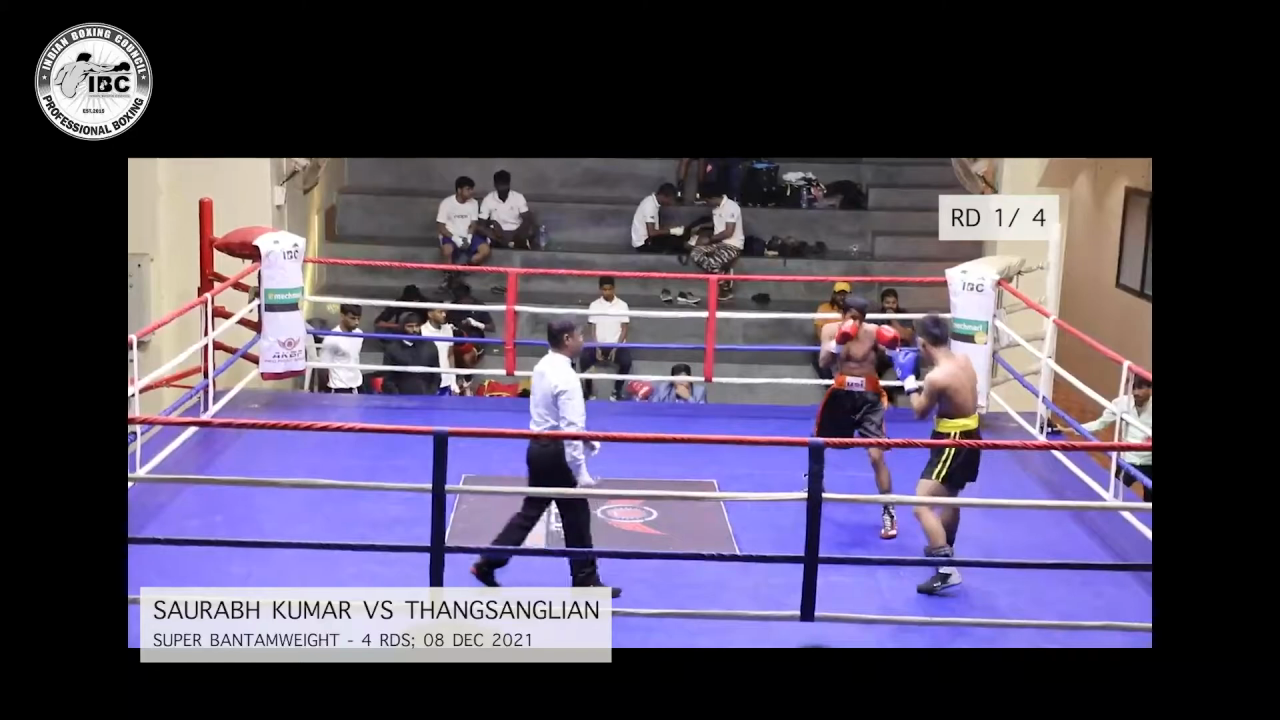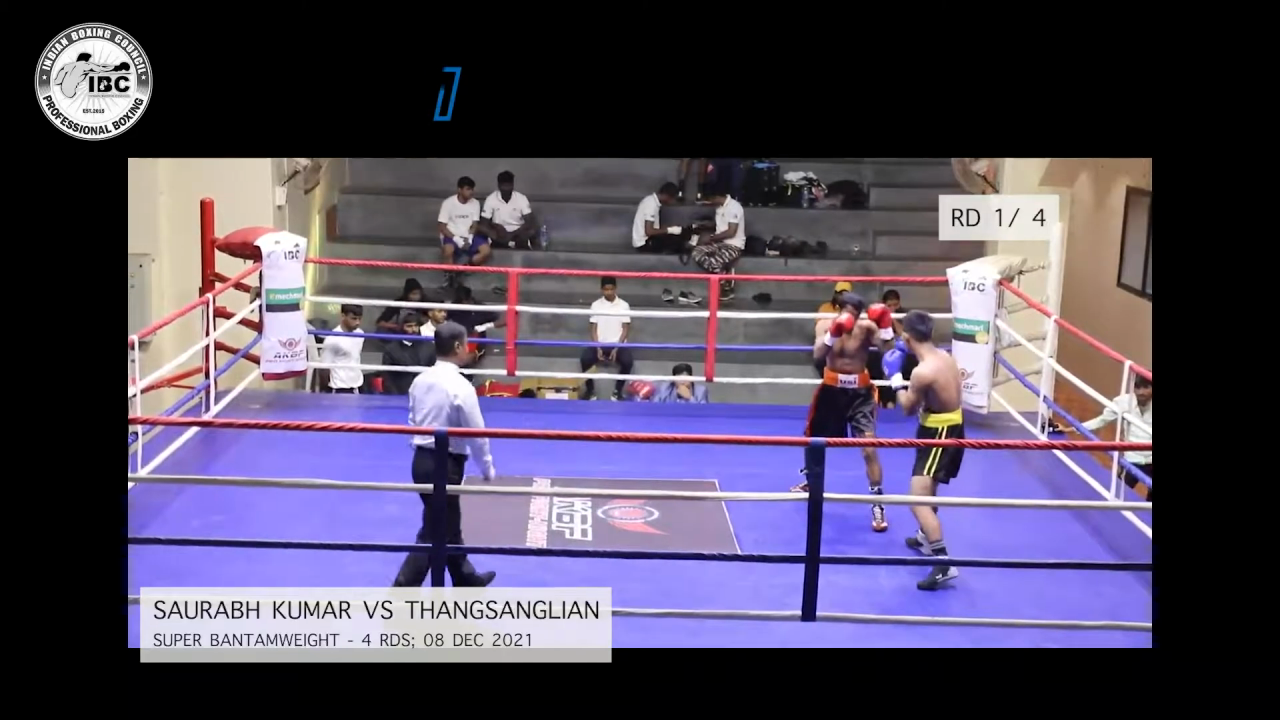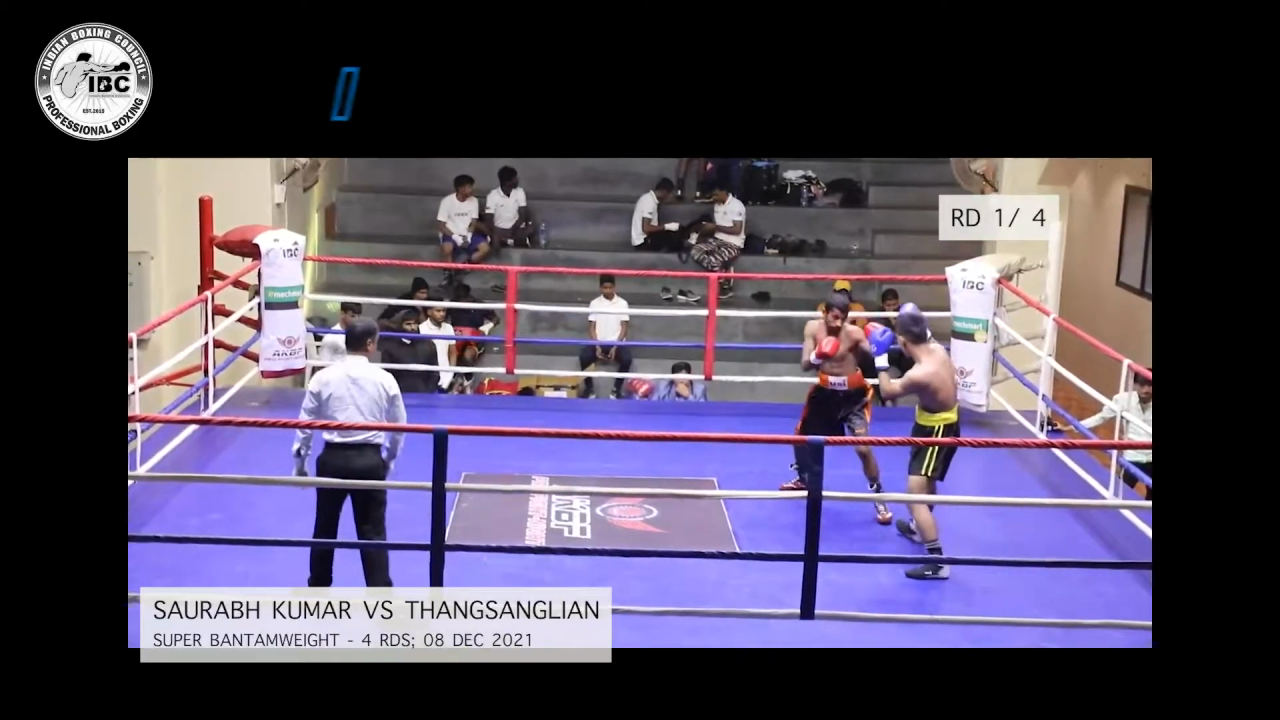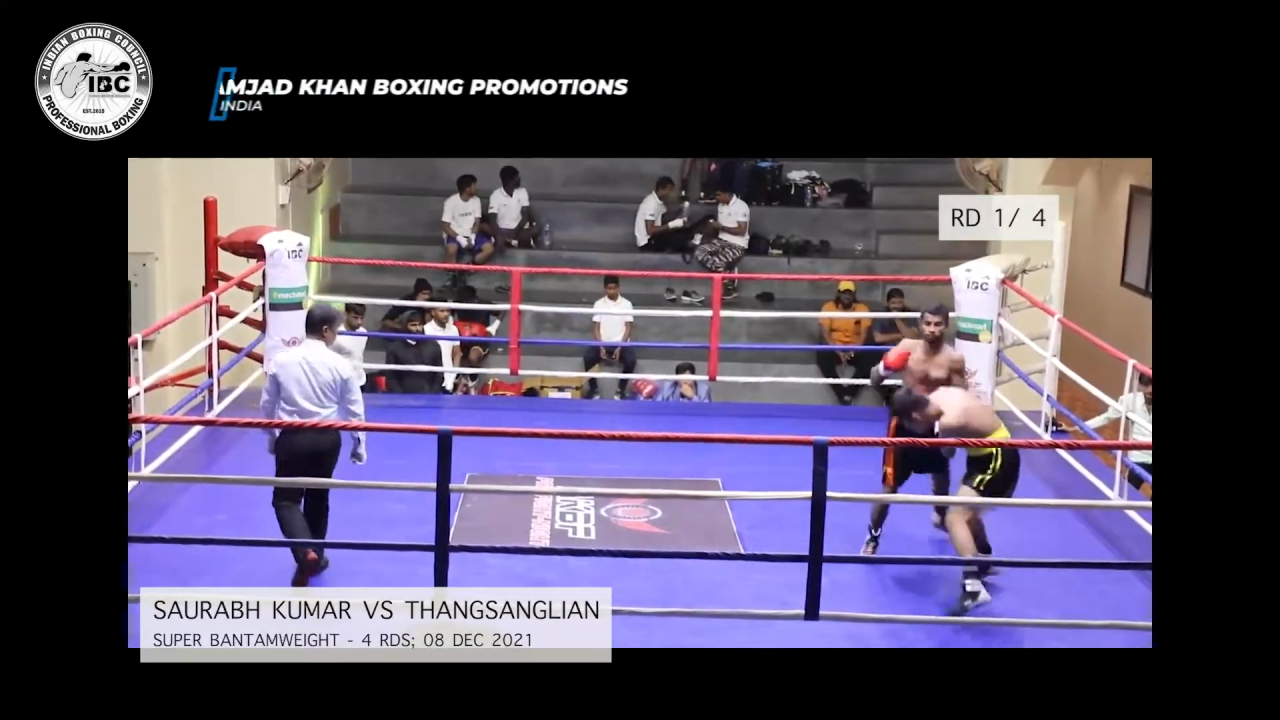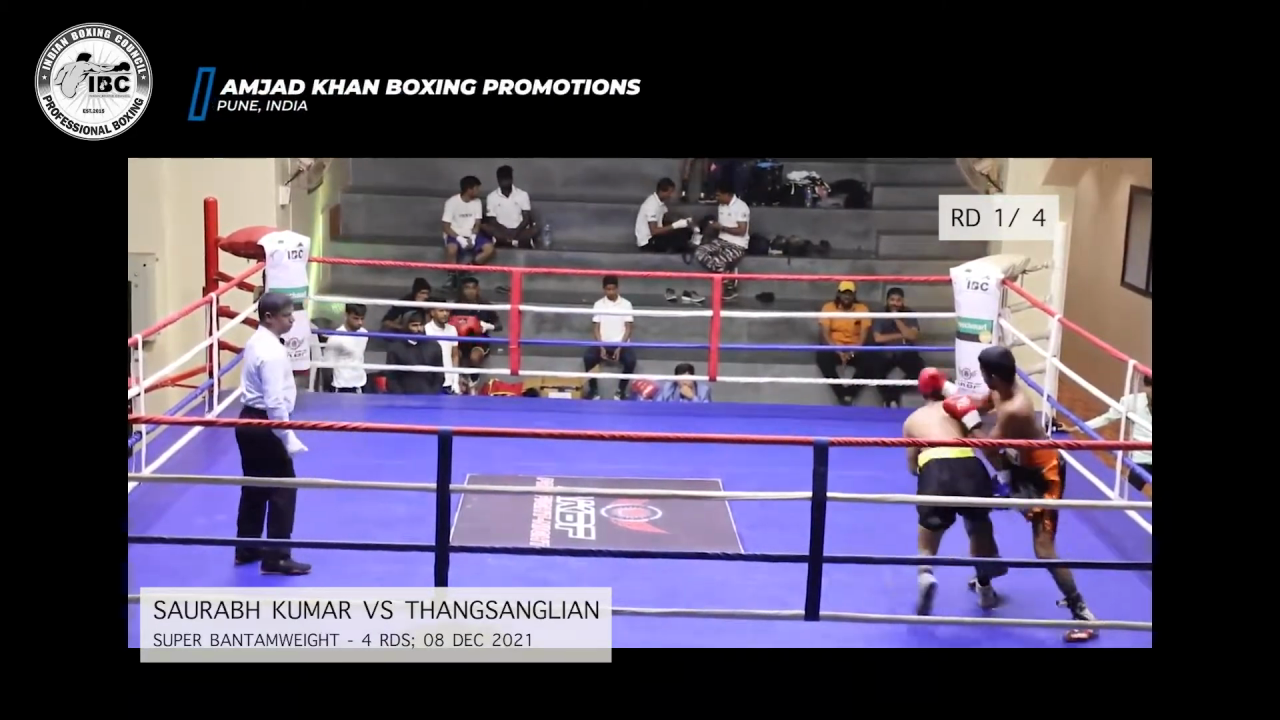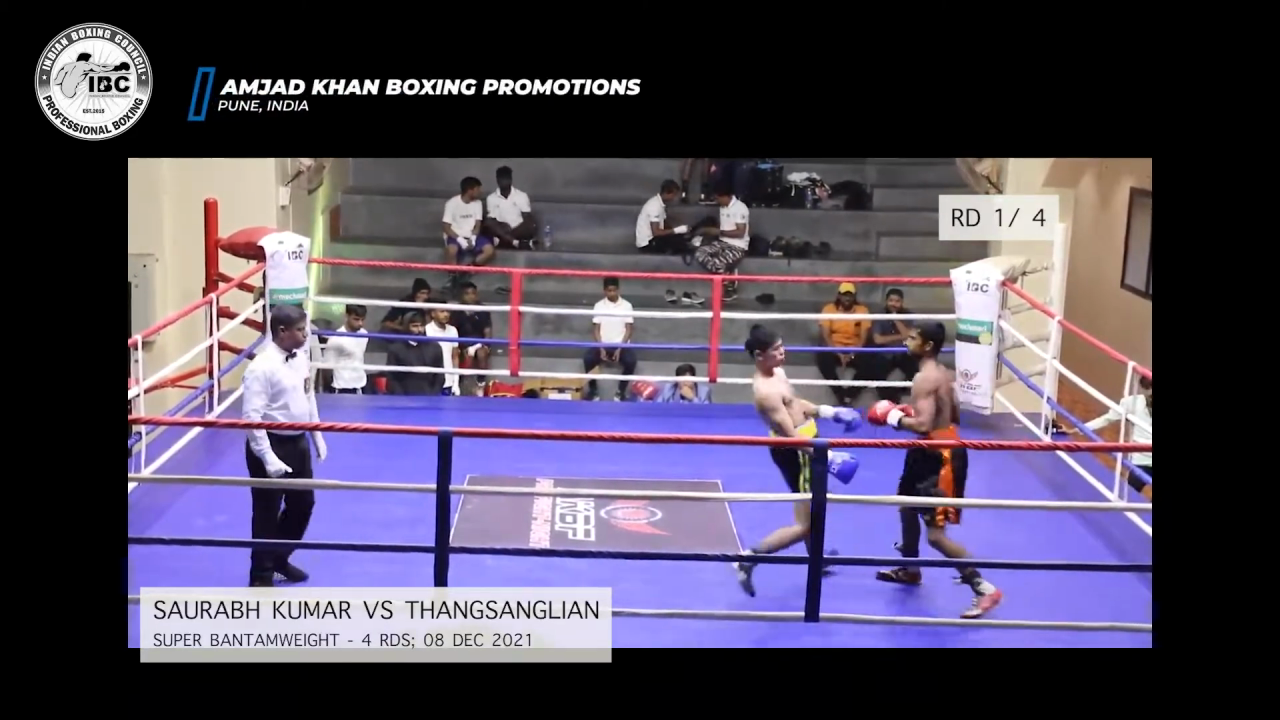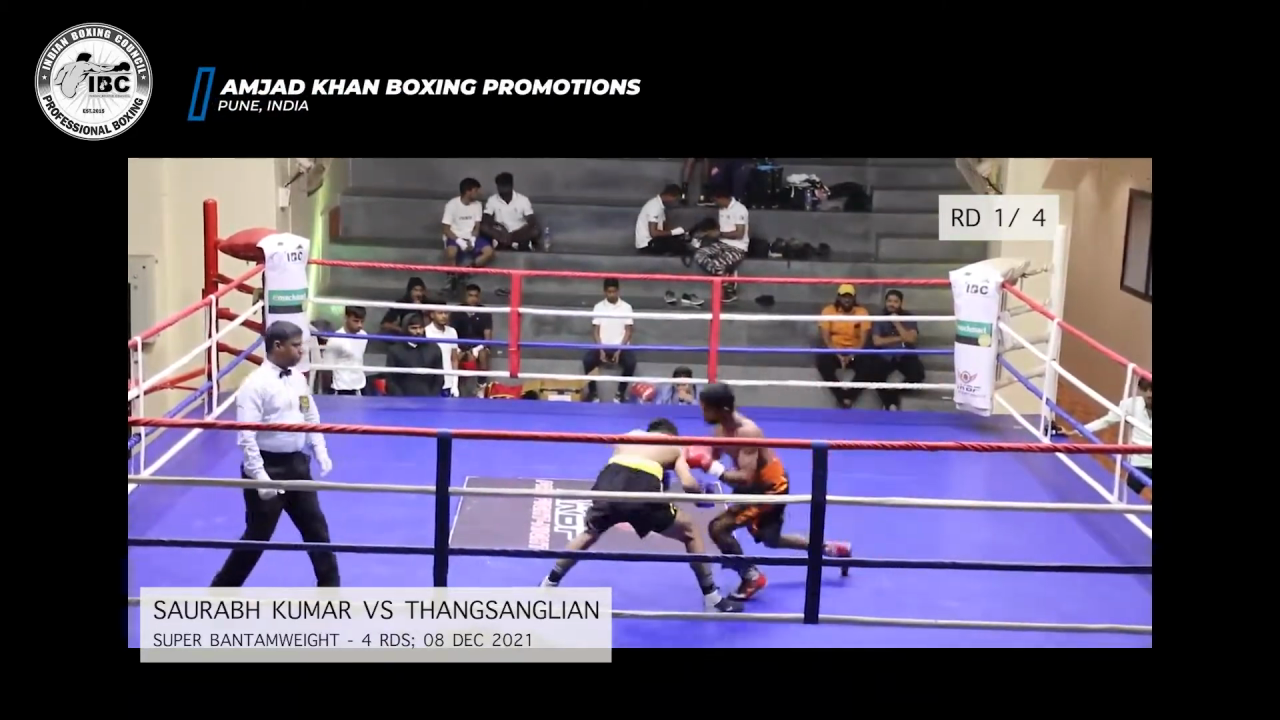
dt=0.7s
person 1, frame 1
left shoulder: (543, 367)
right shoulder: (565, 376)
right elbow: (571, 428)
left wrist: (585, 437)
right wrist: (581, 472)
left hip: (538, 447)
right hip: (555, 452)
left knee: (530, 511)
right knee: (577, 517)
left ankle: (487, 564)
right ankle: (586, 582)
person 1, frame 2
left shoulder: (420, 380)
right shoulder: (460, 387)
right elbow: (476, 435)
right wrist: (487, 468)
left hip: (421, 460)
right hip: (445, 465)
left knee: (447, 526)
right knee: (432, 536)
left ankle: (465, 577)
person 1, frame 3
left shoulder: (323, 377)
right shoulder: (384, 379)
left elbow: (306, 424)
right elbow: (398, 427)
left wrist: (299, 462)
right wrist: (390, 458)
left hip: (333, 458)
right hip: (369, 460)
left knee: (325, 528)
right knee: (372, 533)
left ankle: (318, 587)
person 1, frame 4
left shoulder: (281, 360)
right shoulder: (339, 364)
left elbow: (267, 403)
right elbow: (354, 407)
left wrist: (271, 436)
right wrist: (359, 444)
left hip: (291, 438)
right hip: (325, 438)
left knee: (286, 501)
right knee: (318, 498)
left ankle: (305, 554)
right ankle: (315, 557)
person 1, frame 5
left shoulder: (257, 341)
right shoulder: (272, 351)
right elbow: (275, 401)
left wrist: (284, 431)
right wrist: (289, 438)
left hip: (249, 420)
right hip: (265, 424)
left knee: (254, 488)
right knee: (282, 489)
left ankle: (247, 548)
right ankle: (276, 557)
person 1, frame 6
left shoulder: (301, 360)
right shoulder: (261, 367)
right elbow: (252, 417)
left wrist: (318, 436)
right wrist: (267, 457)
left hip: (298, 442)
right hip: (271, 445)
left knee: (303, 504)
right knee: (267, 513)
left ankle: (280, 557)
right ankle: (261, 579)
person 1, frame 7
left shoulder: (298, 379)
right shoulder: (255, 384)
left elbow: (311, 418)
right elbow: (246, 436)
left wrist: (321, 452)
right wrist: (260, 477)
left hip: (297, 464)
right hip: (268, 467)
left knee: (316, 527)
right knee: (258, 535)
left ankle: (330, 586)
right ankle: (223, 590)
person 2, frame 1
left shoulder: (937, 377)
right shoulder: (963, 360)
left elbow: (920, 411)
left wrist: (908, 377)
left hip: (952, 442)
right hip: (968, 435)
left knee: (921, 505)
right knee: (948, 497)
left ankle: (946, 570)
right ankle: (944, 549)
person 2, frame 2
left shoulder: (922, 372)
right shoulder: (945, 356)
left elbow: (908, 408)
left wrist: (894, 375)
right wrist: (909, 369)
left hip: (939, 435)
right hip: (951, 430)
left knee: (919, 500)
right knee: (927, 489)
left ankle: (944, 563)
right ankle: (926, 539)
person 2, frame 3
left shoulder: (918, 375)
right shoulder: (939, 351)
left elbow: (888, 392)
left wrist: (880, 357)
right wrist: (921, 326)
left hip: (935, 432)
right hip: (945, 427)
left knee: (916, 497)
right knee: (925, 485)
left ankle: (936, 562)
right ankle: (919, 528)
person 2, frame 4
left shoulder: (949, 422)
right shoulder: (941, 394)
left elbow: (947, 451)
left wrist: (939, 430)
left hip: (997, 460)
right hip: (992, 454)
left knee: (954, 518)
right knee: (968, 510)
left ankle: (973, 589)
right ankle: (985, 558)
person 2, frame 5
left shoulder: (912, 421)
left elbow: (912, 468)
left hip: (934, 474)
right hip: (969, 469)
left knee: (926, 549)
right knee: (979, 531)
left ankle: (926, 579)
right ankle: (985, 589)
person 2, frame 6
left shoulder: (775, 374)
right shoulder: (766, 391)
right elbow: (790, 434)
left wrist: (829, 412)
right wrist: (828, 455)
left hip: (801, 449)
right hip: (795, 452)
right knee: (805, 526)
right ankle: (747, 563)
person 2, frame 7
left shoulder: (627, 437)
right shoulder: (674, 446)
right elbow: (688, 484)
right hip: (644, 488)
left knee: (590, 533)
right knee: (689, 533)
left ankle: (550, 584)
right ankle: (714, 600)
person 3, frame 1
left shoulder: (873, 332)
right shoulder: (830, 330)
right elbow: (823, 364)
left wrist: (893, 348)
right wrist: (838, 342)
left hip: (869, 397)
right hip: (841, 394)
left knee: (876, 456)
left ankle: (888, 512)
person 3, frame 2
left shoulder: (867, 327)
right shoulder: (825, 325)
left elbow: (889, 350)
right elbow: (818, 357)
left wrist: (885, 326)
right wrist: (833, 332)
left hip: (860, 392)
right hip: (831, 390)
left knee: (869, 450)
right knee: (812, 441)
left ankle: (878, 505)
right ankle: (812, 483)
person 3, frame 3
left shoulder: (854, 333)
right shoulder: (813, 328)
right elbow: (805, 365)
right wrist: (817, 356)
left hip: (852, 394)
right hip: (825, 391)
left knee: (863, 448)
left ankle: (878, 498)
right ankle: (804, 480)
person 3, frame 4
left shoulder: (954, 357)
right shoulder: (908, 347)
right elbow: (875, 380)
right wrist: (884, 369)
left hip: (935, 424)
right hip: (906, 423)
left knee: (942, 481)
right knee: (891, 489)
left ankle: (940, 513)
right ankle: (872, 536)
person 3, frame 5
left shoulder: (1014, 409)
right shoulder: (1001, 394)
left elbow: (988, 447)
right elbow: (978, 405)
left wrist: (970, 419)
left hip: (1042, 474)
right hip: (1021, 467)
left knee: (1043, 551)
left ankle: (1082, 613)
person 3, frame 6
left shoulder: (925, 378)
right shoulder: (942, 373)
left elbow: (924, 426)
right elbow: (953, 417)
left wrist: (893, 417)
right wrist: (908, 414)
left hip: (939, 456)
right hip: (935, 453)
left knee: (936, 533)
right knee: (907, 509)
left ankle: (984, 590)
right ankle: (908, 570)
person 3, frame 7
left shoulder: (746, 432)
right shoulder: (722, 425)
left elbow: (746, 478)
right elbow: (714, 453)
left wrist: (712, 468)
left hip: (770, 486)
right hip: (761, 484)
left knee: (718, 528)
right knee: (770, 539)
left ankle: (752, 578)
right ankle: (833, 549)
